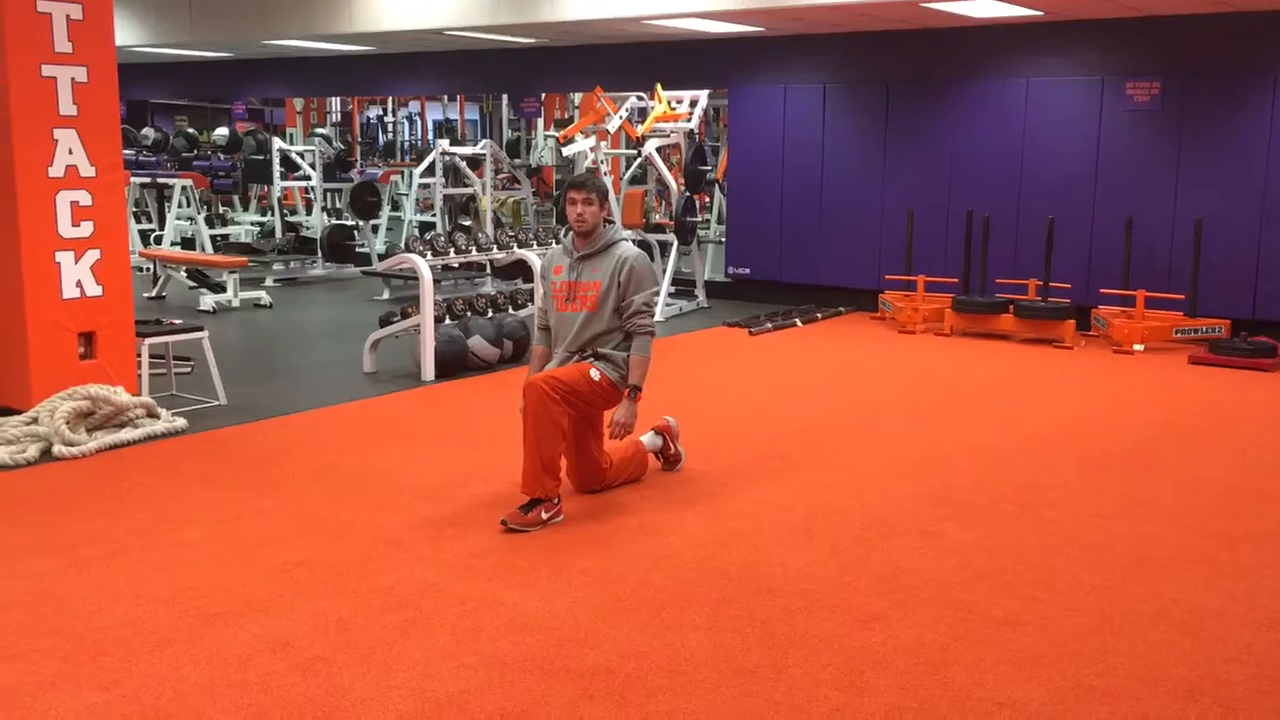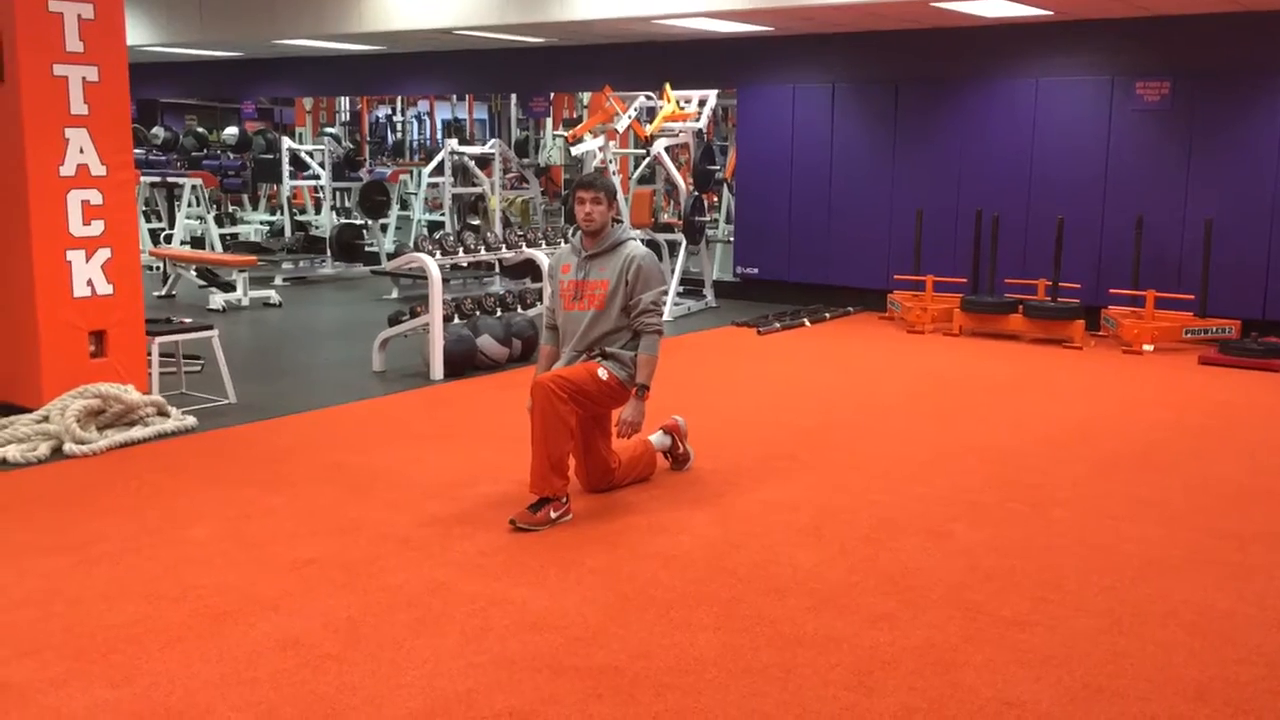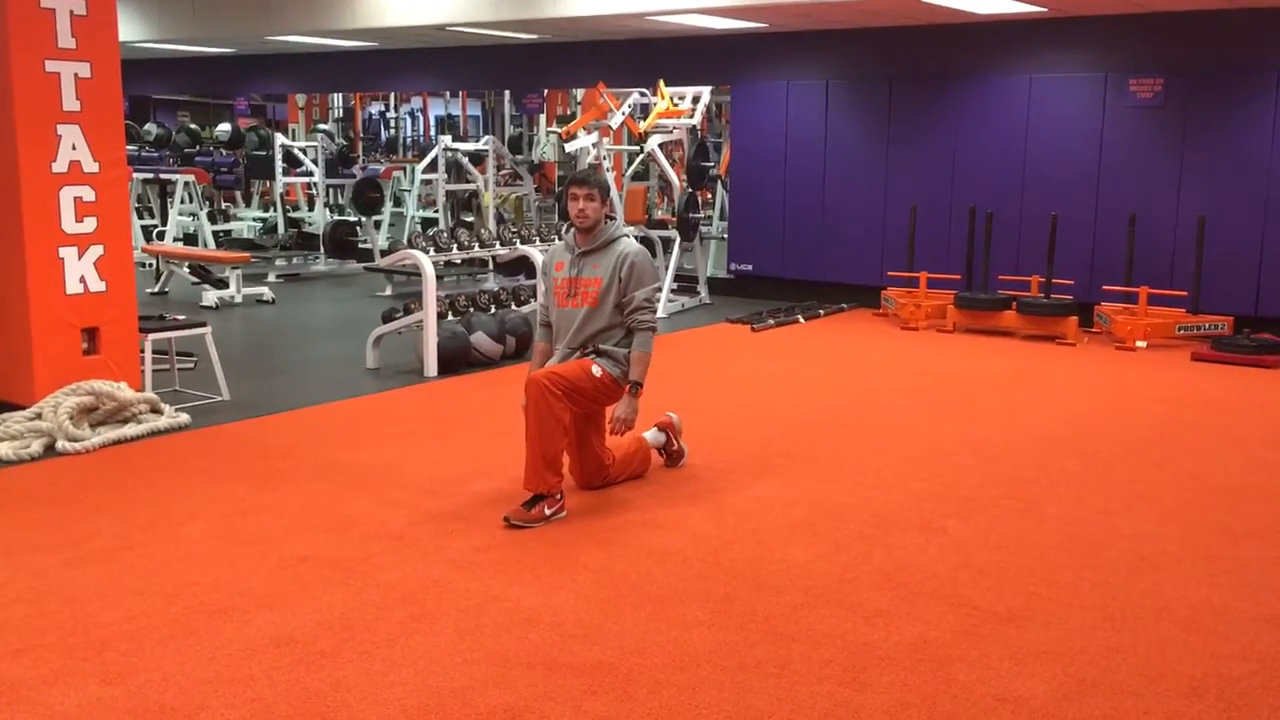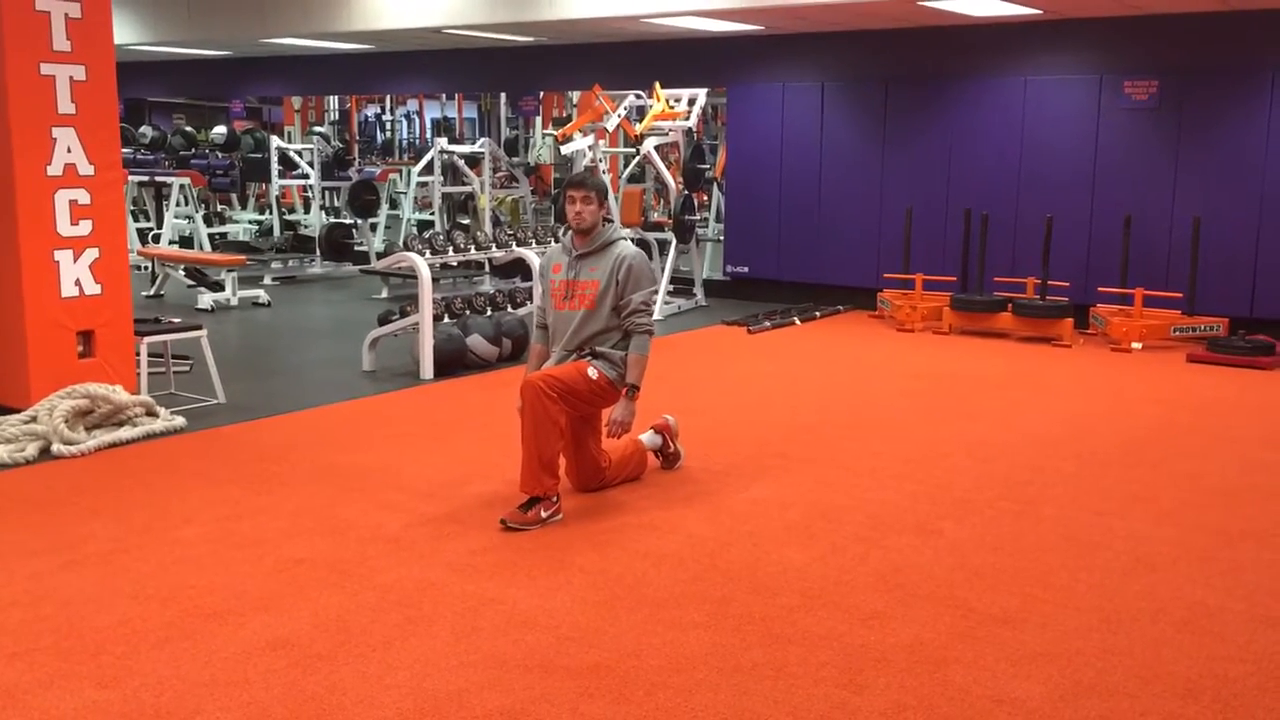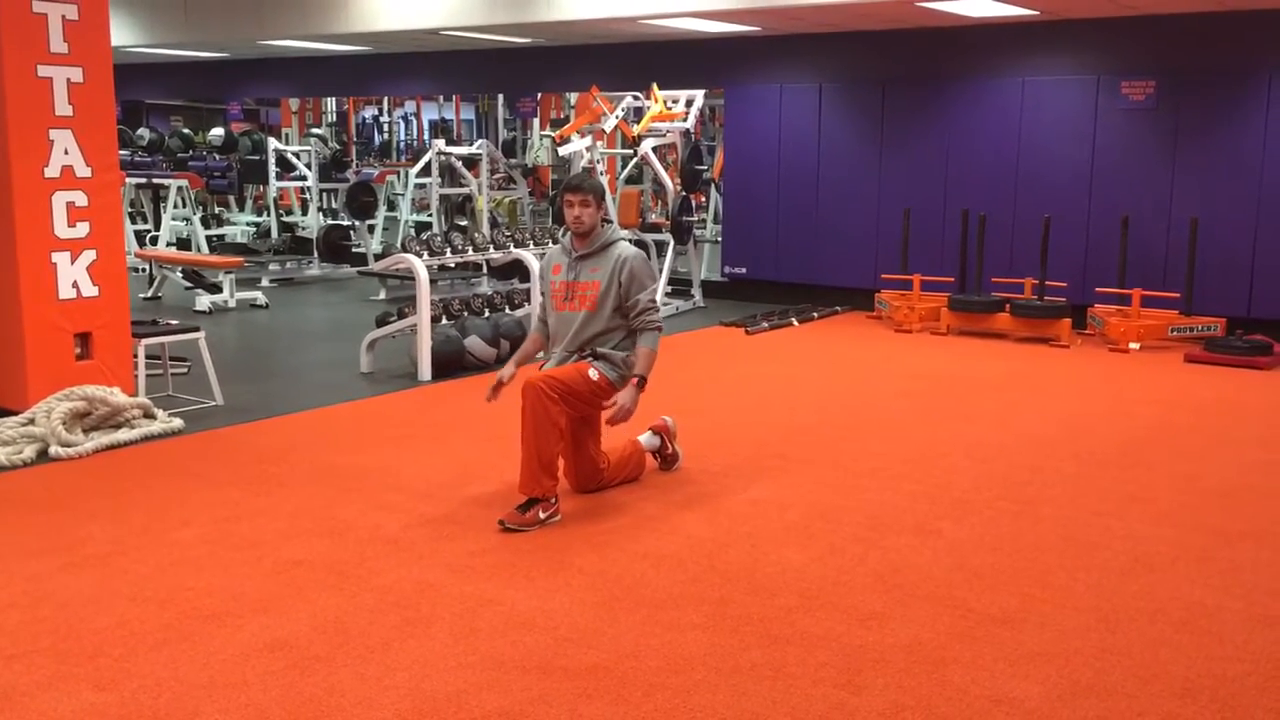
dt=0.5s
person 1, frame 1
left shoulder: (628, 260)
right shoulder: (554, 260)
left elbow: (642, 333)
right elbow: (544, 328)
left wrist: (632, 397)
right wrist: (528, 389)
left hip: (605, 369)
right hip: (568, 372)
left knee: (542, 389)
right knee: (590, 478)
left ankle: (544, 499)
right ankle: (657, 440)
person 1, frame 2
left shoulder: (636, 259)
right shoulder: (561, 260)
left elbow: (650, 332)
right elbow: (552, 328)
left wrist: (639, 396)
right wrist: (536, 390)
left hip: (613, 369)
right hip: (575, 373)
left knee: (549, 387)
right knee: (598, 477)
left ankle: (553, 498)
right ankle: (664, 439)
person 1, frame 3
left shoulder: (629, 255)
right shoulder: (555, 257)
left elbow: (643, 328)
right elbow: (545, 325)
left wrist: (632, 394)
right wrist: (530, 387)
left hip: (607, 366)
right hip: (569, 369)
left knee: (543, 384)
right knee: (592, 475)
left ankle: (547, 495)
right ankle: (659, 436)
person 1, frame 4
left shoulder: (627, 258)
right shoulder: (552, 258)
left elbow: (640, 332)
right elbow: (542, 327)
left wrist: (629, 396)
right wrist: (526, 387)
left hip: (603, 368)
right hip: (565, 371)
left knee: (539, 386)
right knee: (588, 477)
left ankle: (543, 497)
right ankle: (655, 439)
person 1, frame 5
left shoulder: (627, 259)
right shoulder: (553, 259)
left elbow: (649, 327)
left wrist: (635, 386)
right wrist: (513, 365)
left hip: (604, 369)
right hip: (565, 370)
left knee: (538, 387)
right knee: (586, 479)
left ankle: (541, 499)
right ankle: (652, 441)
